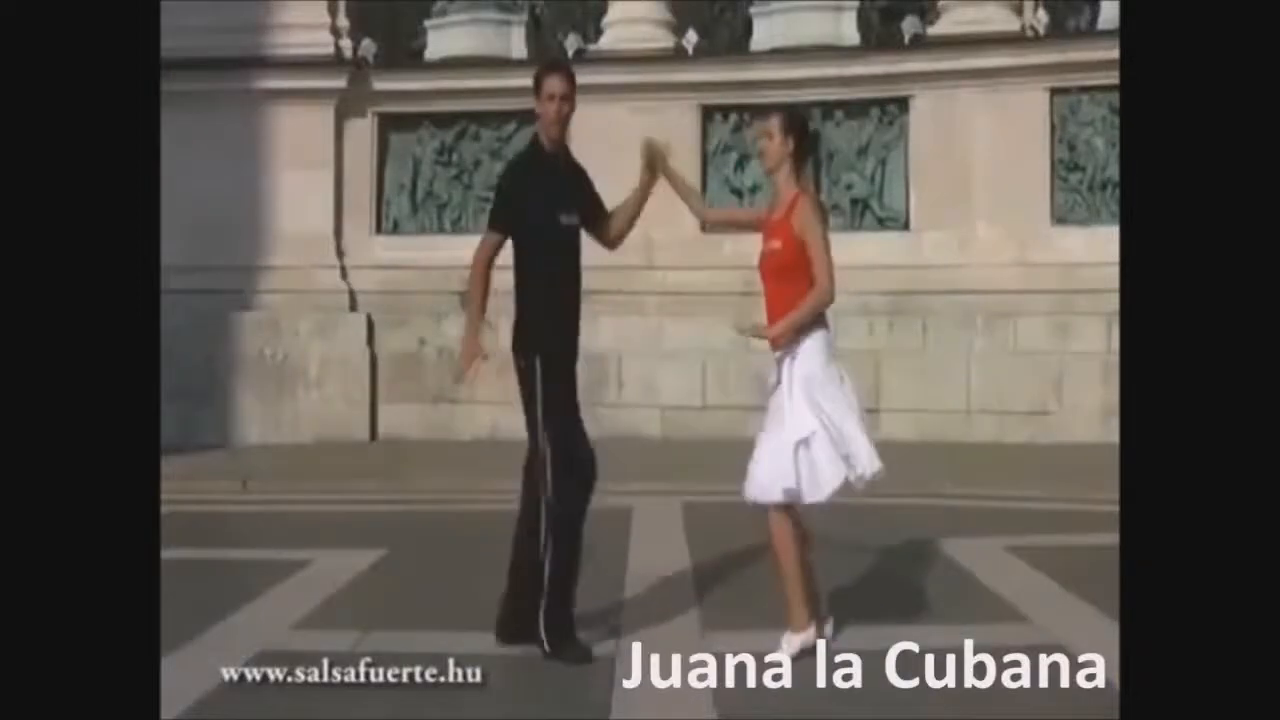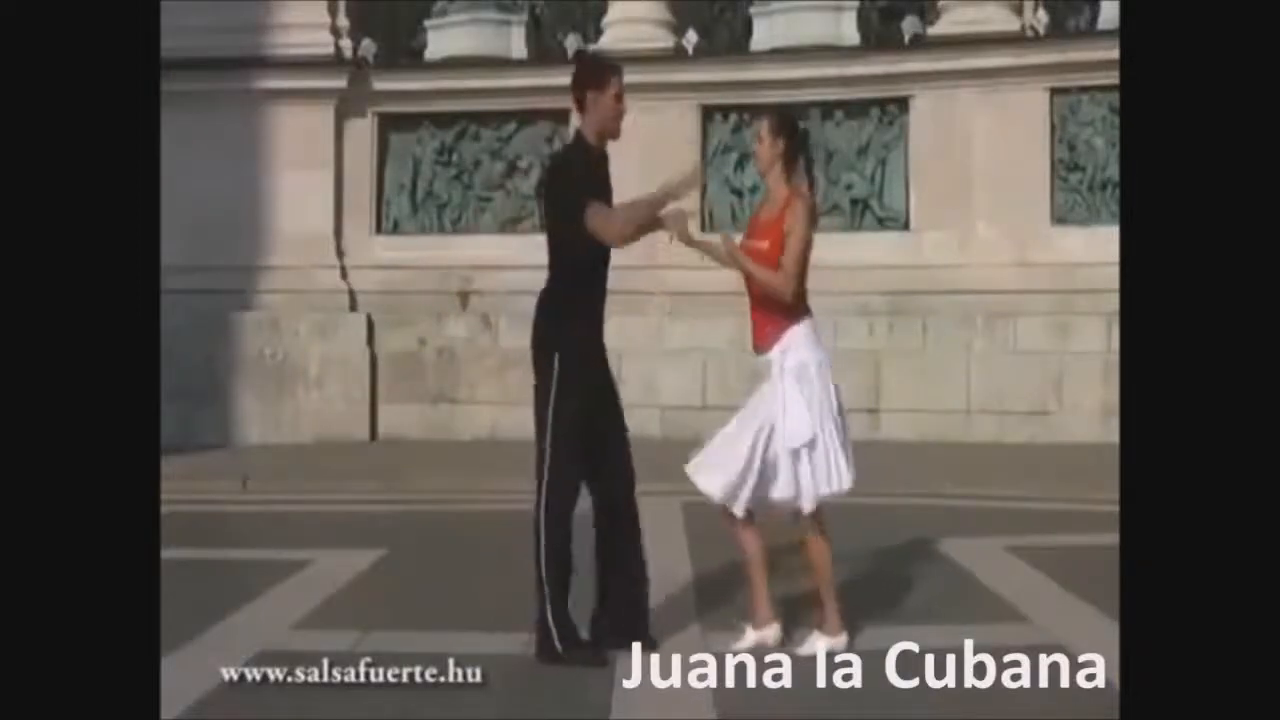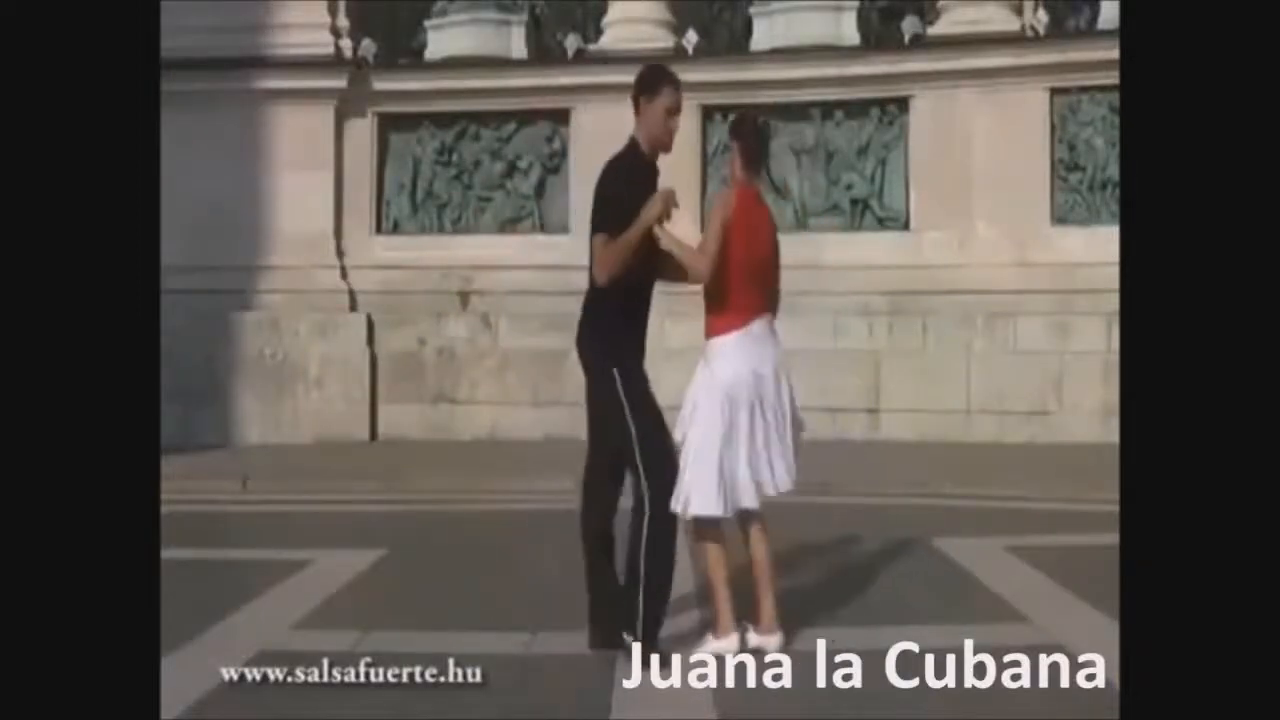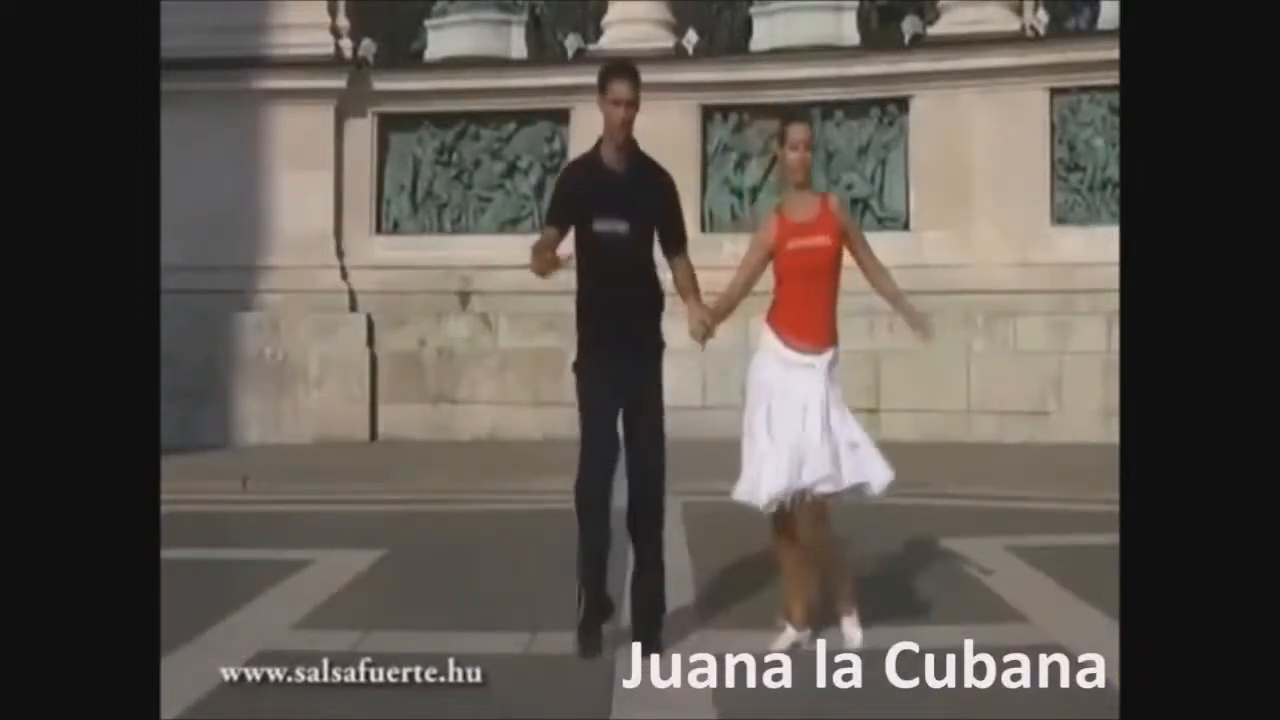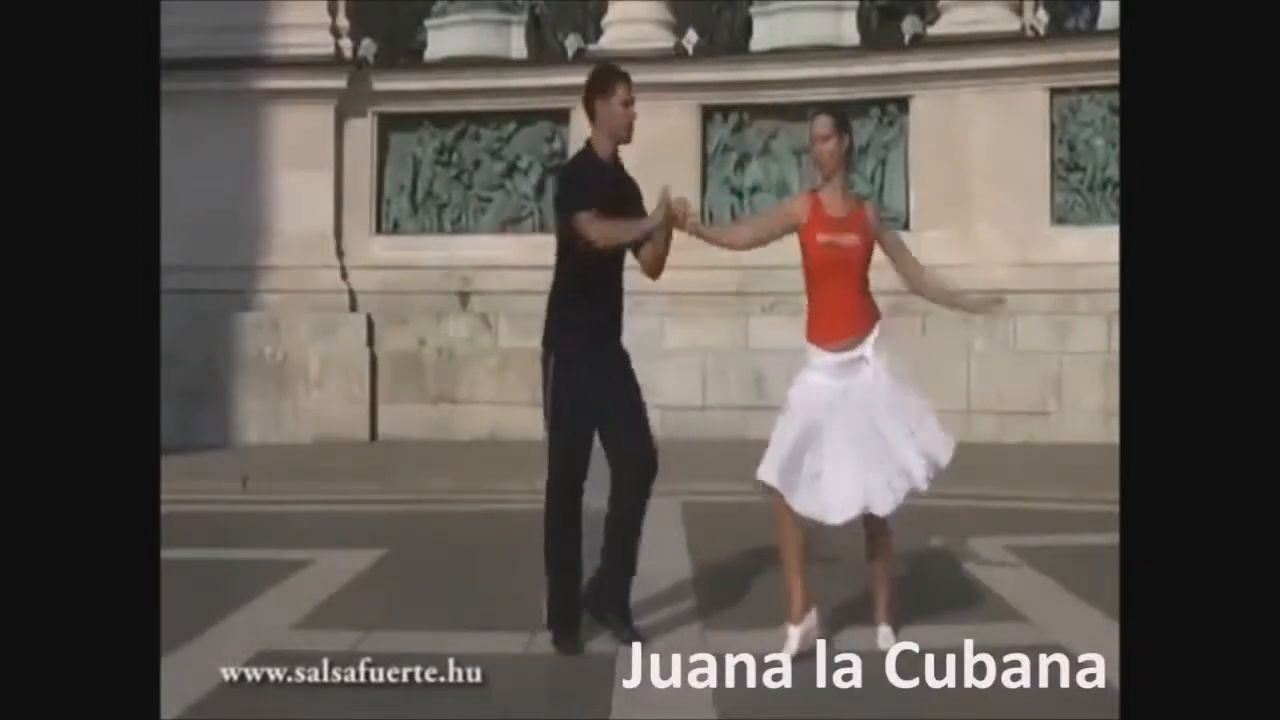
dt=0.7s
person 1, frame 1
left shoulder: (574, 173)
right shoulder: (522, 172)
left elbow: (612, 233)
right elbow: (486, 254)
left wrist: (647, 183)
right wrist: (472, 329)
left hip: (562, 345)
right hip: (538, 345)
left knee: (550, 475)
right knee: (566, 471)
left ankle: (521, 613)
right ankle: (547, 622)
person 1, frame 2
left shoulder: (596, 166)
right shoulder: (570, 167)
right elbow: (611, 231)
left wrist: (659, 217)
right wrist: (670, 193)
left hip: (587, 342)
right hip: (561, 345)
left knee: (615, 477)
right knee: (559, 483)
left ankle: (619, 615)
right ankle: (555, 632)
person 1, frame 3
left shoulder: (647, 175)
right shoulder: (620, 175)
right elbow: (603, 270)
right wrist: (645, 220)
left hip: (619, 345)
right hip: (608, 345)
left knee: (607, 477)
right knee: (655, 473)
left ankle: (609, 618)
right ankle: (633, 626)
person 1, frame 4
left shoulder: (656, 181)
right shoulder: (577, 177)
left elbow: (676, 256)
right elbow: (545, 246)
left wrist: (695, 303)
right wrist: (544, 259)
left hip: (645, 345)
right hip: (598, 346)
left knee: (648, 476)
right knee: (596, 468)
left ankle: (647, 614)
right ankle: (592, 604)
person 1, frame 5
left shoulder: (623, 182)
right shoulder: (576, 174)
left elbow: (651, 264)
right elbow: (598, 235)
left wrist: (662, 227)
right wrist: (658, 221)
left hip: (608, 346)
right hip: (569, 346)
left knee: (637, 463)
right knee: (566, 477)
left ankle: (608, 593)
right ankle: (563, 612)
person 2, frame 1
left shoulder: (805, 207)
right shoulder: (770, 214)
left elbow: (826, 287)
right elbow: (710, 215)
left wrist: (780, 327)
right wrist: (667, 175)
left hip: (807, 360)
right hip: (790, 365)
left knee: (778, 496)
right knee: (785, 497)
left ankle: (799, 622)
right ankle: (812, 613)
person 2, frame 2
left shoulder: (797, 206)
right shoulder: (759, 212)
left elbow: (787, 286)
right elbow: (751, 274)
left wrist: (738, 258)
right wrist: (697, 244)
left hip: (798, 358)
right hip: (776, 365)
left knee: (807, 504)
right knee: (733, 492)
left ankle: (832, 624)
right ankle: (763, 619)
person 2, frame 3
left shoulder: (727, 199)
right shoulder: (765, 213)
left elbow: (704, 268)
left wrist: (660, 231)
left hip: (729, 358)
right hip: (764, 353)
left knee: (708, 505)
right knee: (747, 498)
left ankle: (724, 629)
right ankle: (767, 623)
person 2, frame 4
left shoulder: (835, 210)
right shoulder: (771, 226)
left elbow: (871, 267)
right elbow: (738, 286)
left wrist: (905, 308)
right wrist: (709, 318)
left hip: (819, 368)
right hip: (775, 363)
left knee: (810, 500)
right knee: (779, 502)
left ankle: (845, 604)
right ankle: (796, 619)
person 2, frame 5
left shoulder: (867, 213)
right shoulder: (799, 207)
left elbow: (913, 274)
right elbow: (740, 237)
left wrist: (965, 302)
right wrist: (689, 223)
left hip: (863, 365)
right hip: (820, 370)
left knee: (876, 501)
right knee: (781, 487)
left ankle: (883, 618)
right ankle: (799, 614)
